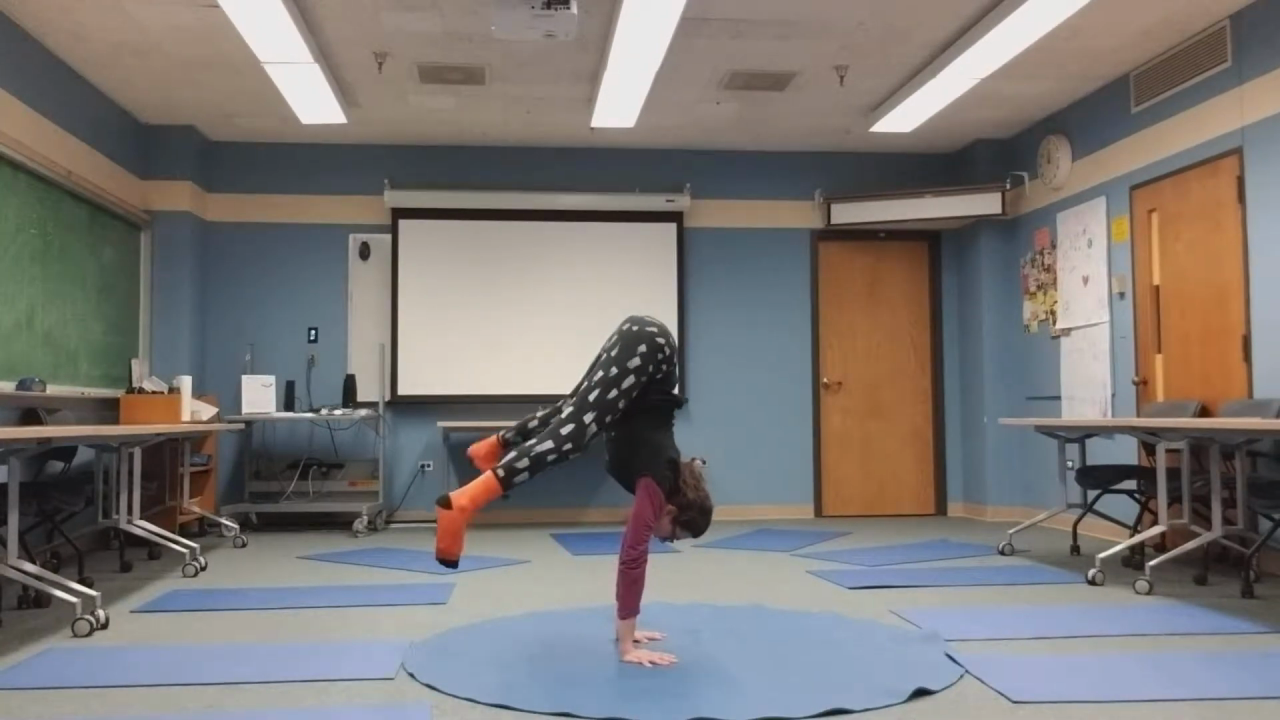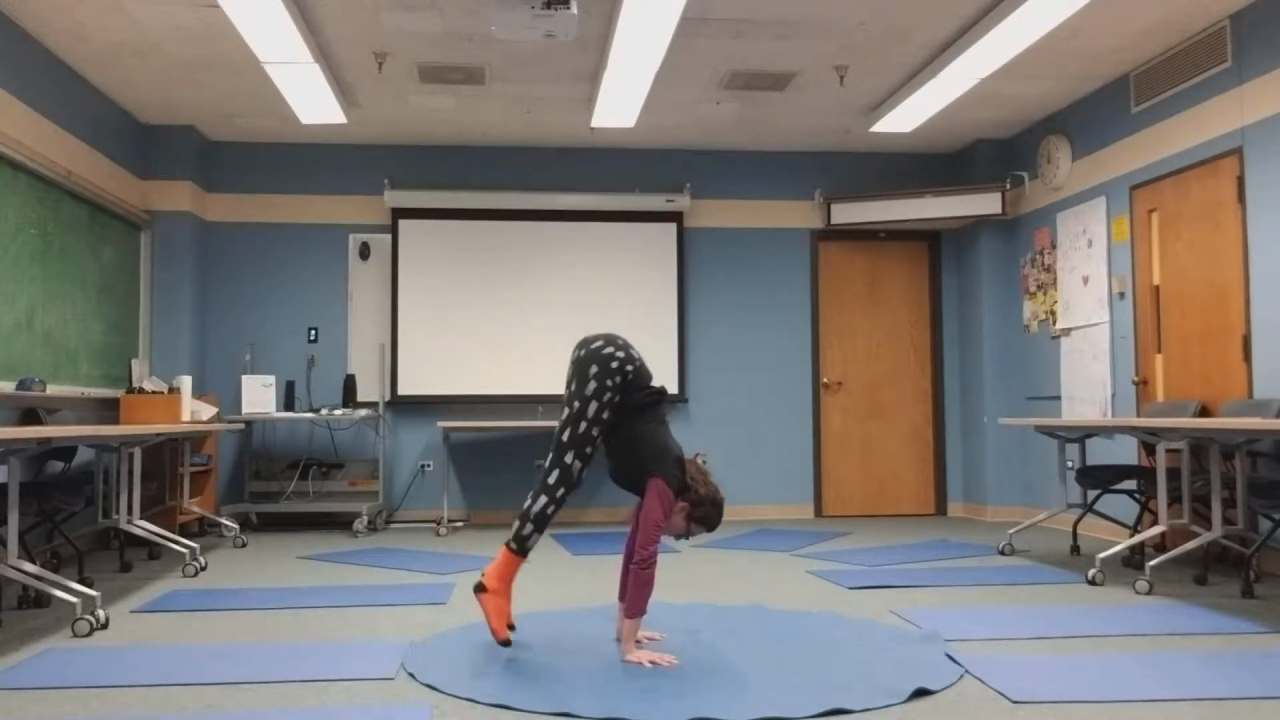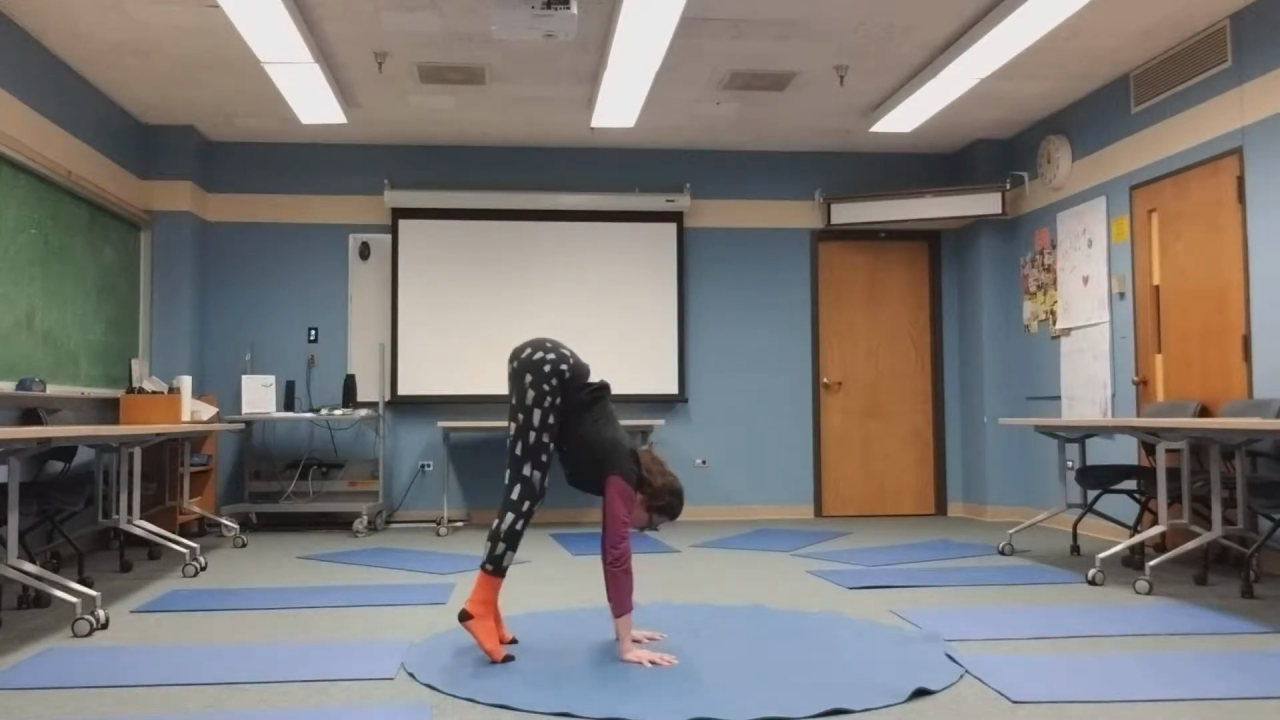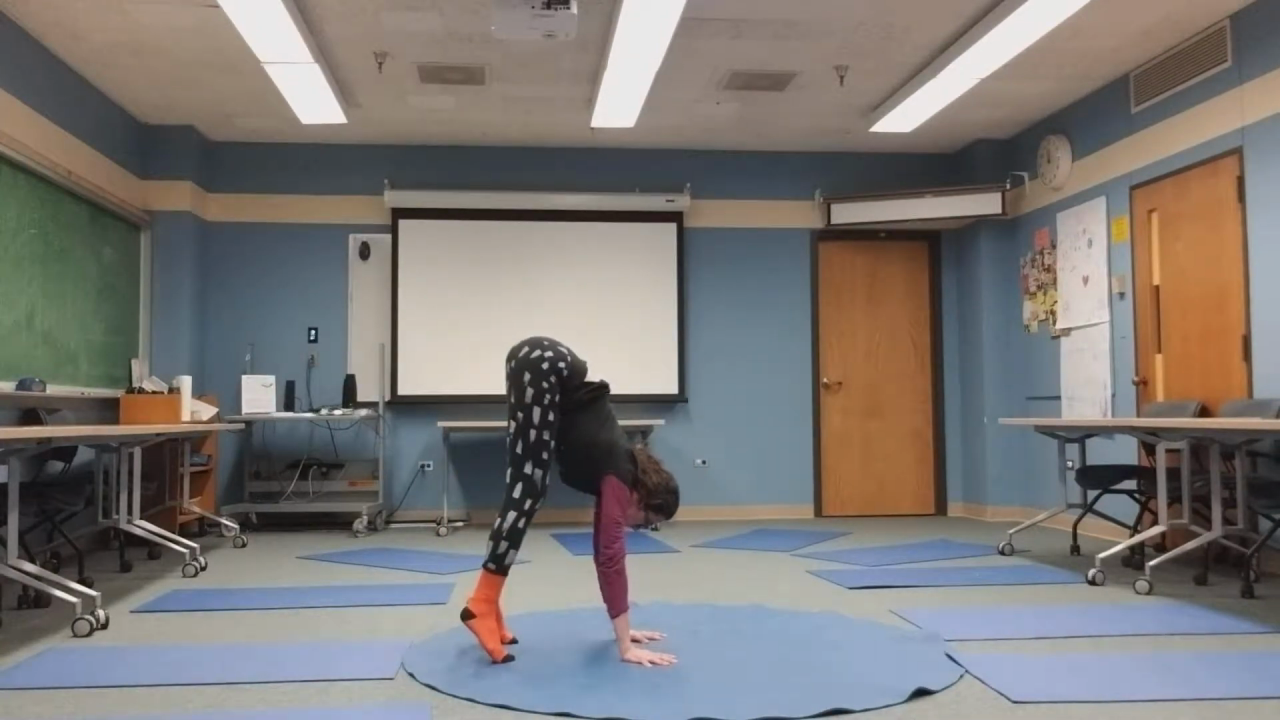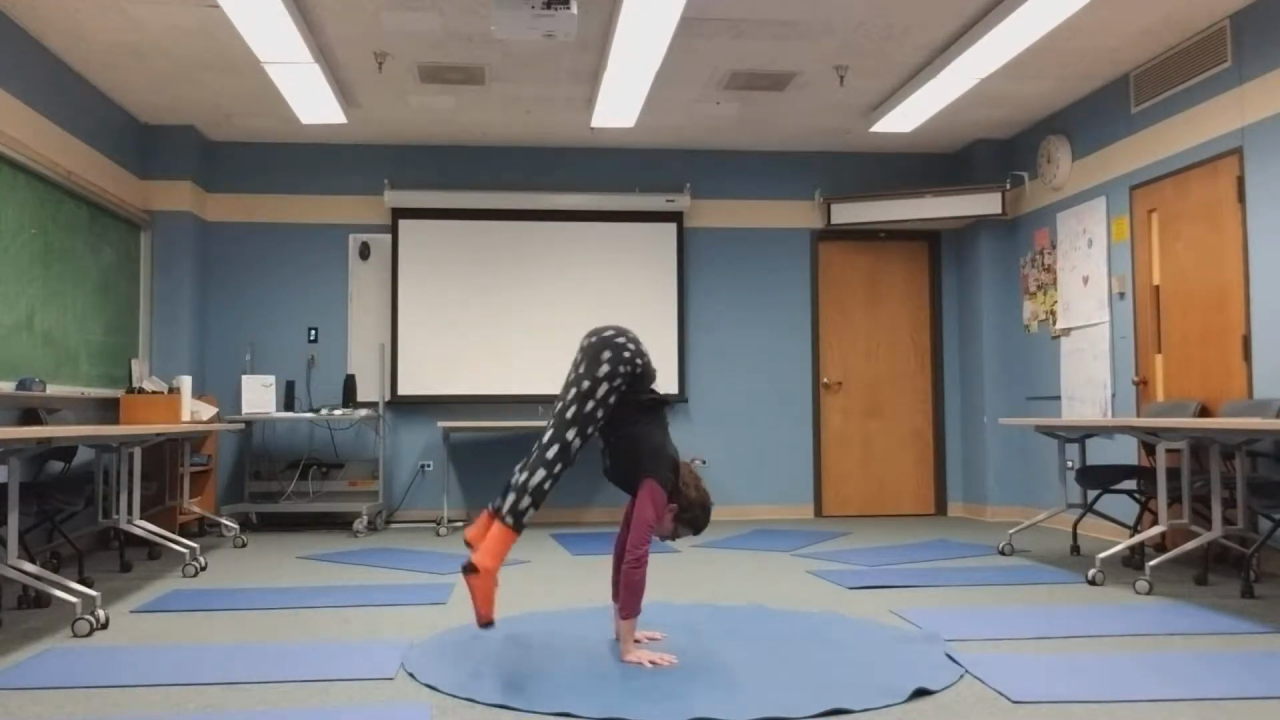
dt=0.4s
person 1, frame 1
left shoulder: (661, 477)
right shoulder: (657, 483)
right elbow: (633, 558)
right wrist: (626, 646)
left ankle: (496, 446)
right ankle: (464, 502)
person 1, frame 2
left shoulder: (661, 479)
right shoulder: (666, 482)
left elbow: (635, 549)
right elbow: (644, 558)
left wrist: (625, 626)
right wrist: (628, 646)
left knee: (565, 472)
right knee: (565, 474)
left ankle: (498, 581)
right ankle: (497, 583)
person 1, frame 3
left shoulder: (619, 472)
right shoulder: (623, 477)
left elbow: (612, 550)
right elbow: (618, 555)
left wrist: (623, 629)
right wrist: (626, 646)
right hip: (542, 366)
left knee: (526, 492)
right knee: (525, 493)
right ankle: (480, 607)
person 1, frame 4
left shoulder: (613, 470)
right shoulder: (619, 476)
left elbow: (604, 549)
right elbow: (611, 555)
left wrist: (623, 630)
right wrist: (625, 646)
left knee: (526, 495)
right knee: (526, 495)
right ankle: (482, 606)
person 1, frame 5
left shoulder: (651, 480)
right shoulder: (659, 483)
left elbow: (625, 548)
right elbow: (635, 558)
left wrist: (624, 627)
right wrist: (627, 646)
left ankle: (484, 531)
right ankle: (486, 561)
